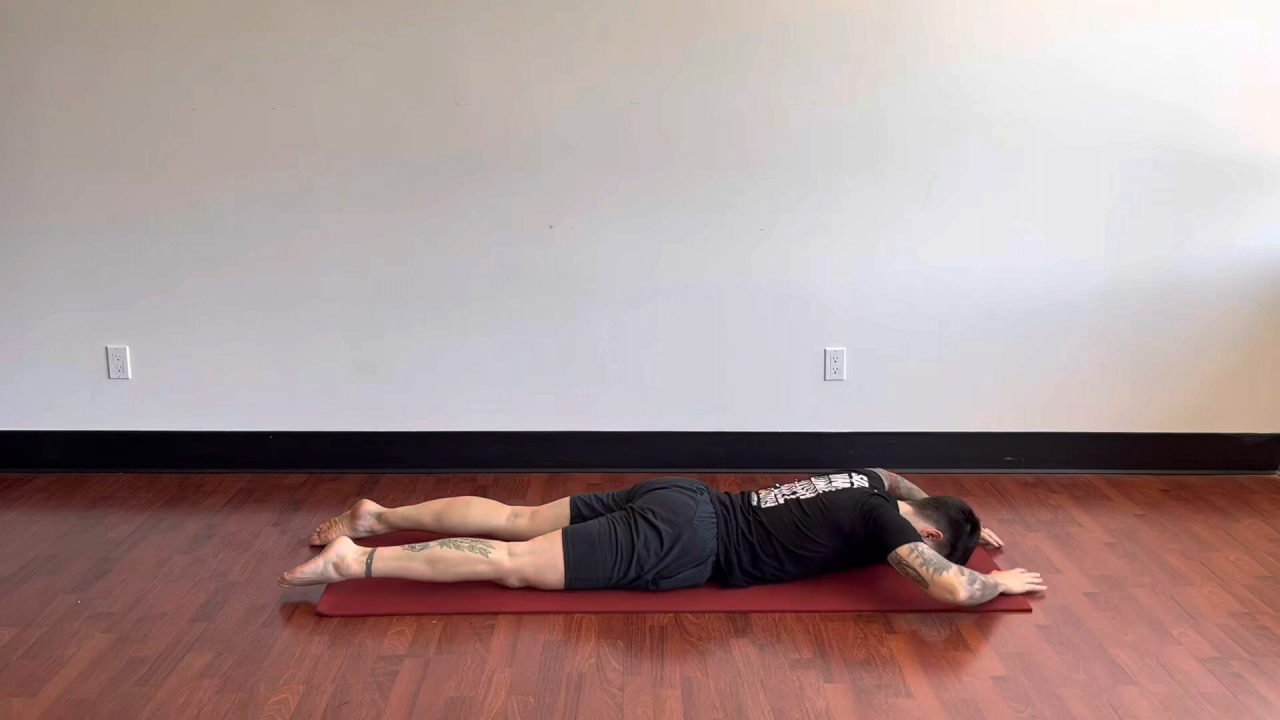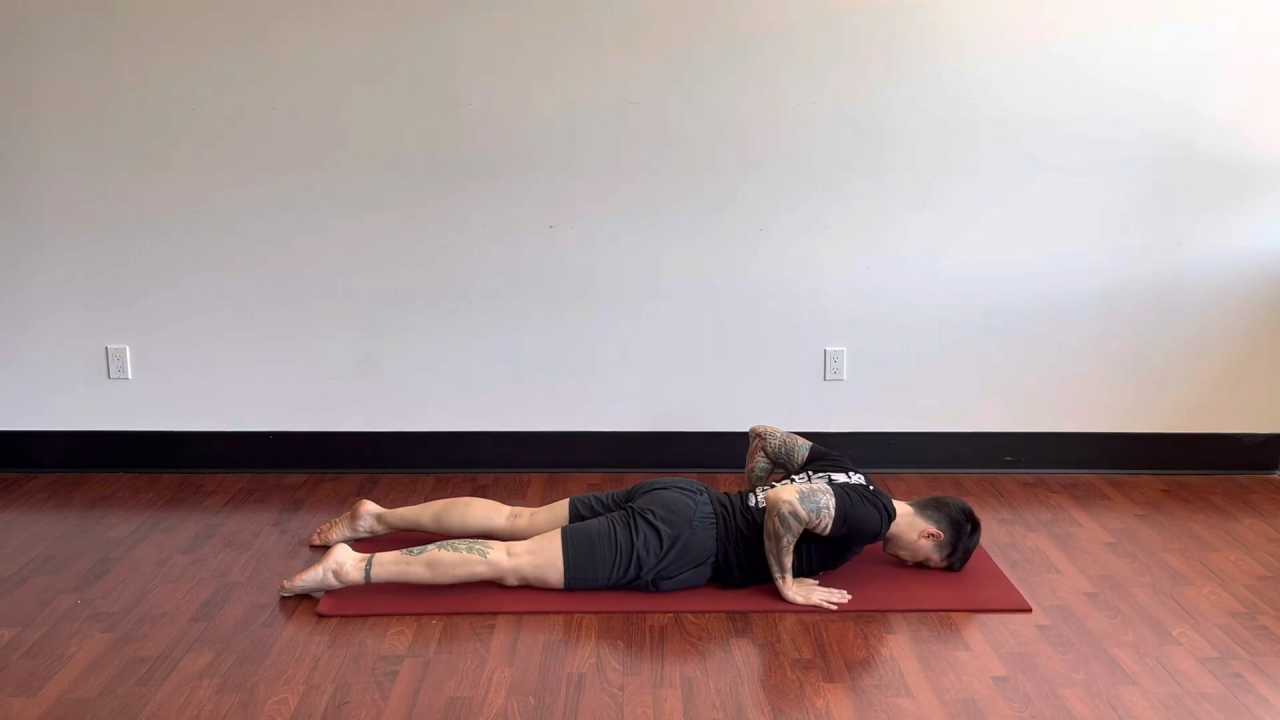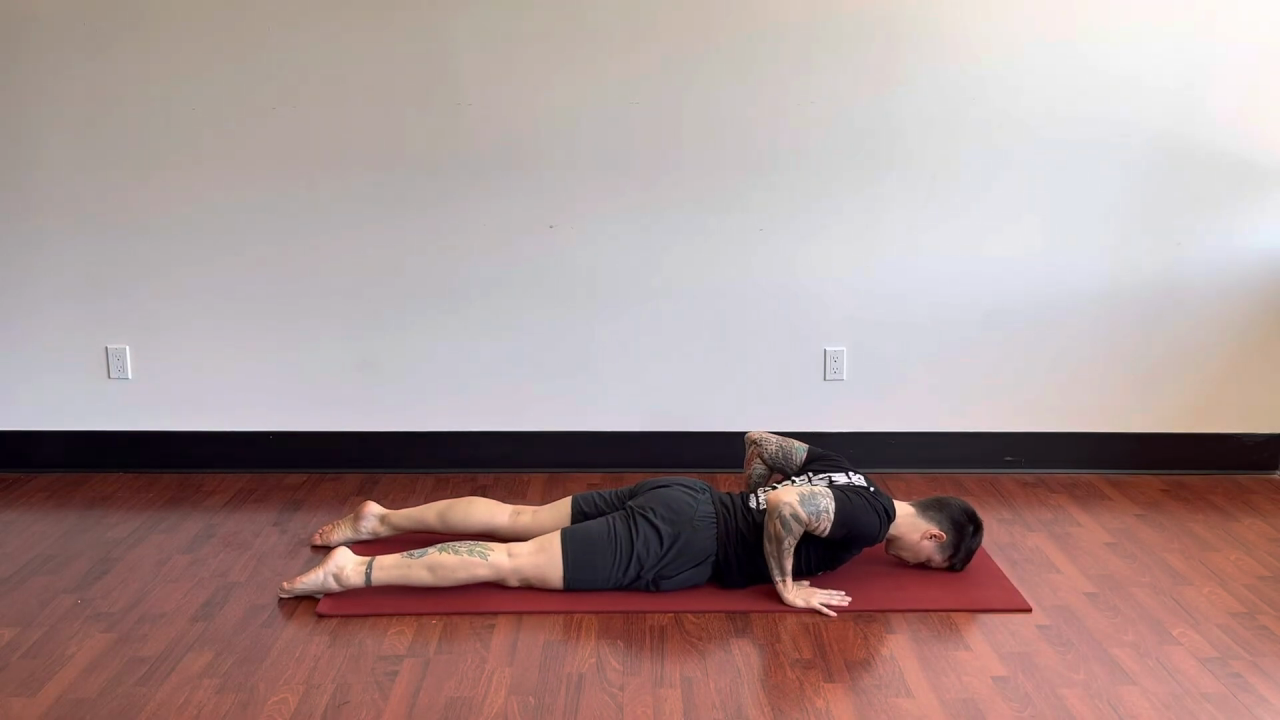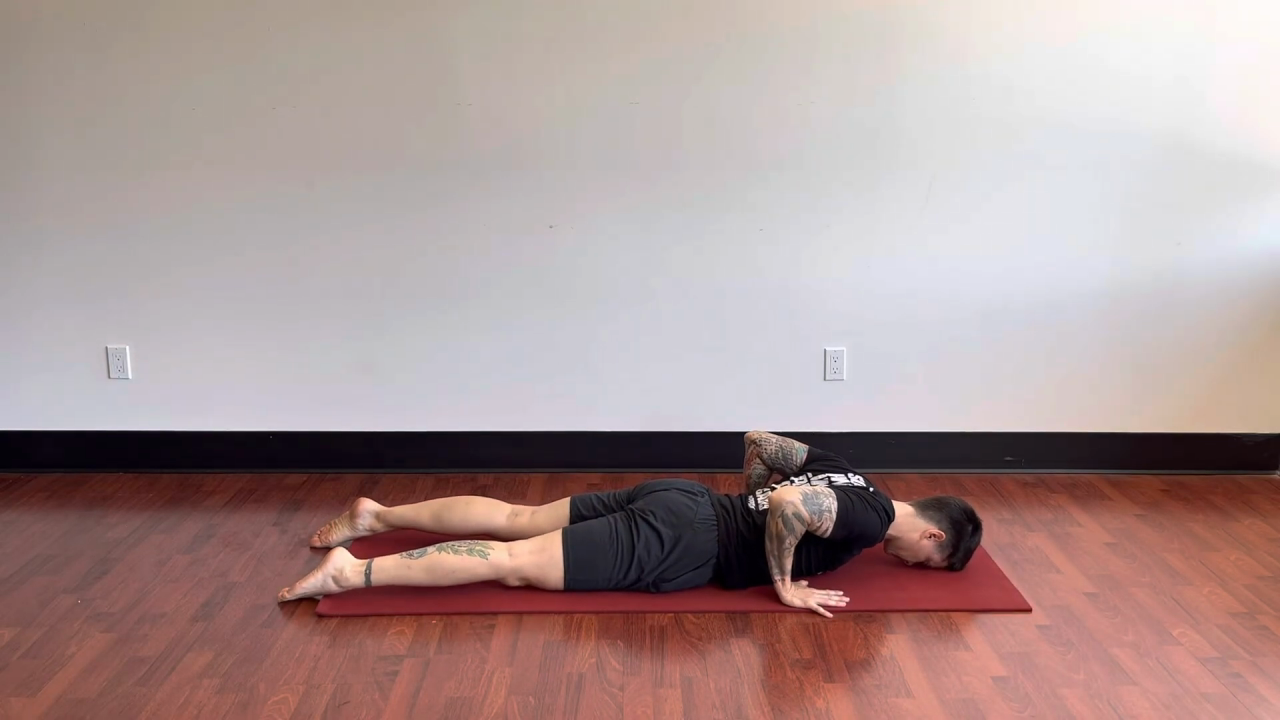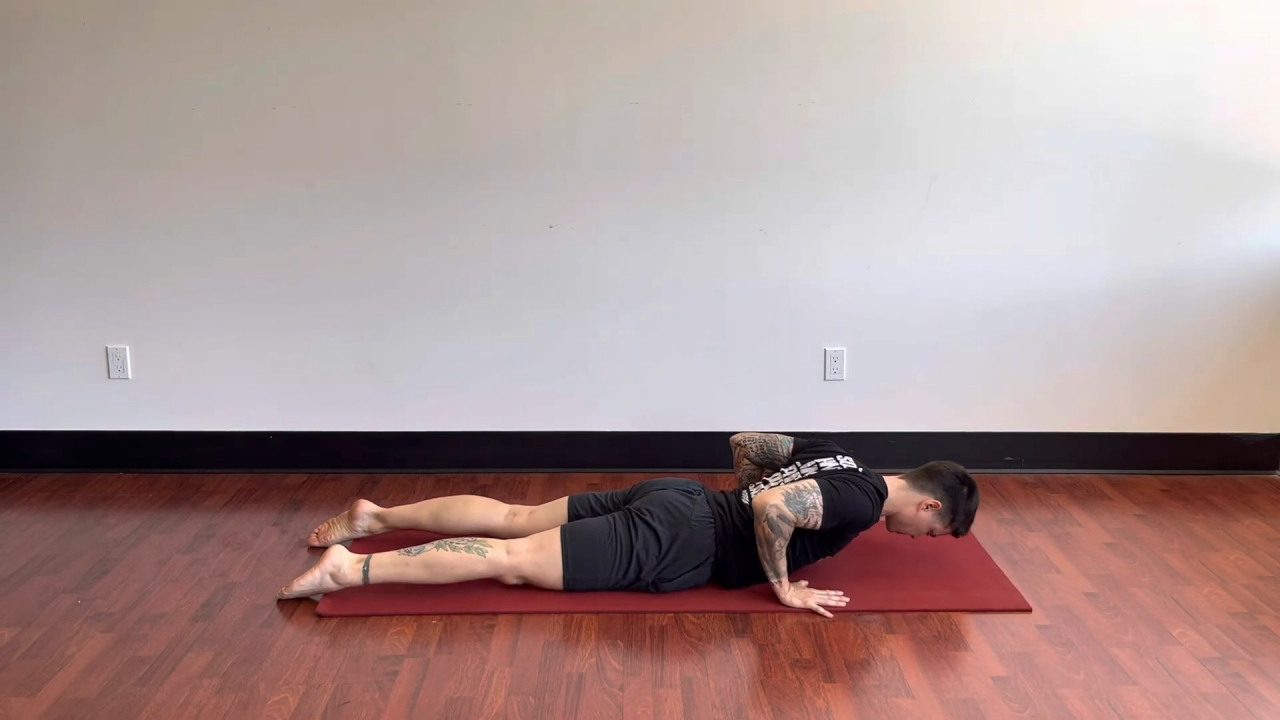
dt=1s
person 1, frame 1
left shoulder: (865, 483)
right shoulder: (881, 518)
right elbow: (952, 587)
left wrist: (962, 522)
right wrist: (1003, 581)
left hip: (680, 501)
right hip: (682, 543)
left knee: (514, 523)
right knee: (516, 565)
left ankle: (378, 515)
right ankle: (357, 561)
person 1, frame 2
left shoulder: (844, 472)
right shoulder: (868, 515)
left elbow: (763, 434)
right elbow: (786, 503)
right wrist: (784, 582)
left hip: (675, 499)
right hip: (676, 543)
left knee: (514, 522)
right knee: (513, 564)
left ankle: (376, 517)
right ankle: (353, 567)
person 1, frame 3
left shoulder: (845, 472)
right shoulder: (870, 517)
left elbow: (758, 439)
right elbow: (786, 506)
right wrist: (784, 584)
left hip: (677, 499)
right hip: (677, 544)
left knee: (517, 521)
right knee: (514, 565)
left ankle: (379, 518)
right ankle: (354, 571)
person 1, frame 4
left shoulder: (843, 474)
right shoulder: (870, 518)
left elbow: (759, 438)
right elbow: (789, 502)
right wrist: (783, 584)
left hip: (676, 500)
right hip: (676, 543)
left knee: (516, 520)
right knee: (516, 565)
left ankle: (375, 513)
right ankle: (353, 572)
person 1, frame 5
left shoulder: (838, 458)
right shoulder: (861, 498)
left elbow: (744, 439)
right elbow: (775, 507)
right wrist: (782, 586)
left hip: (671, 499)
right hip: (672, 544)
left knee: (513, 518)
right knee: (512, 561)
left ankle: (373, 514)
right ankle: (352, 568)
